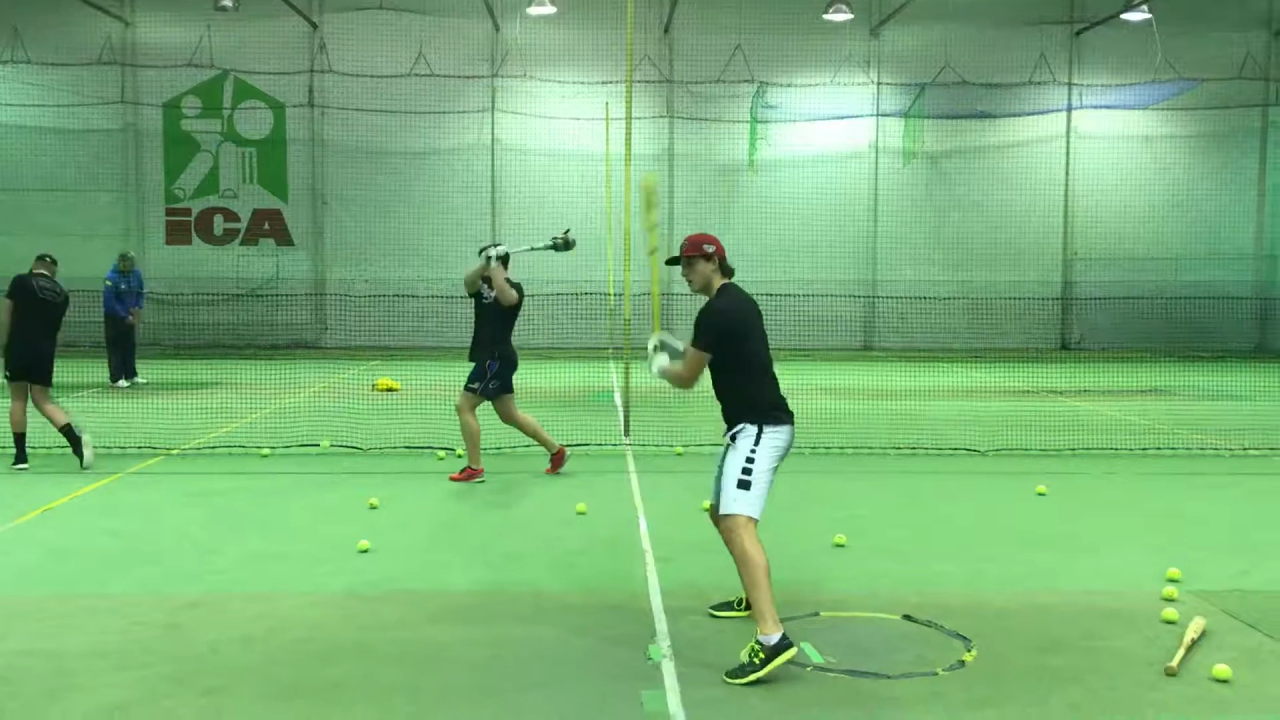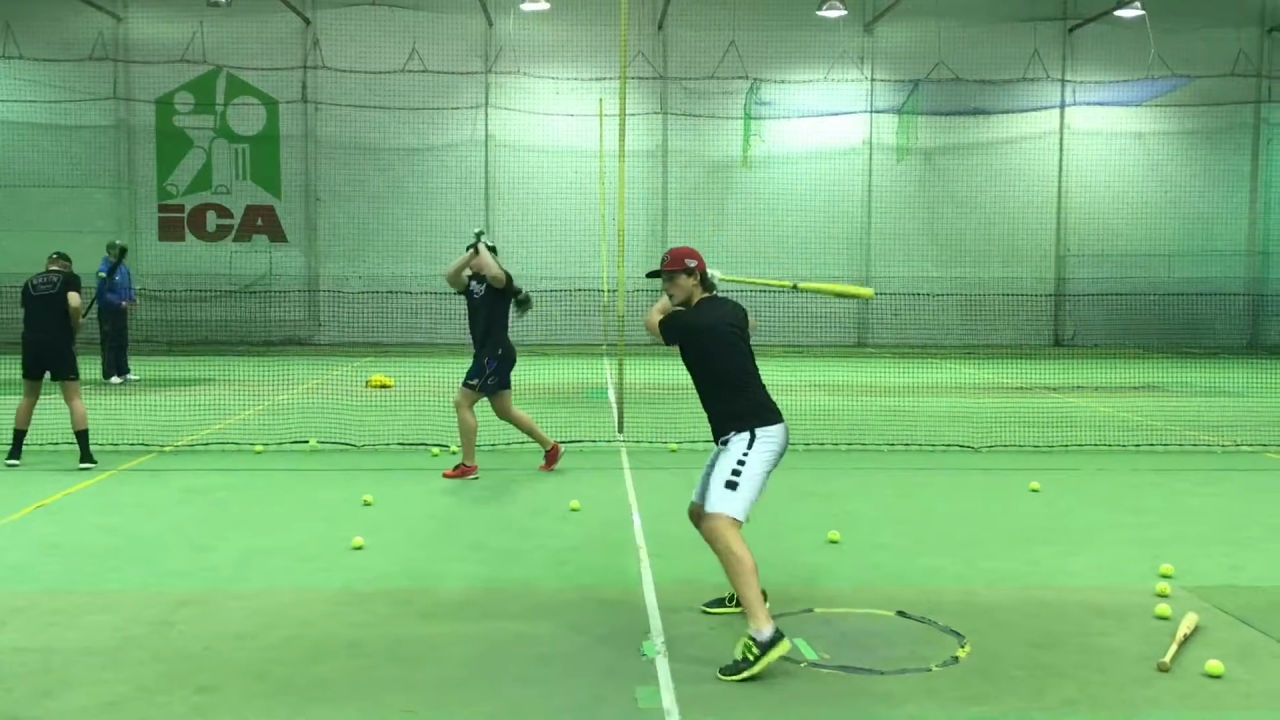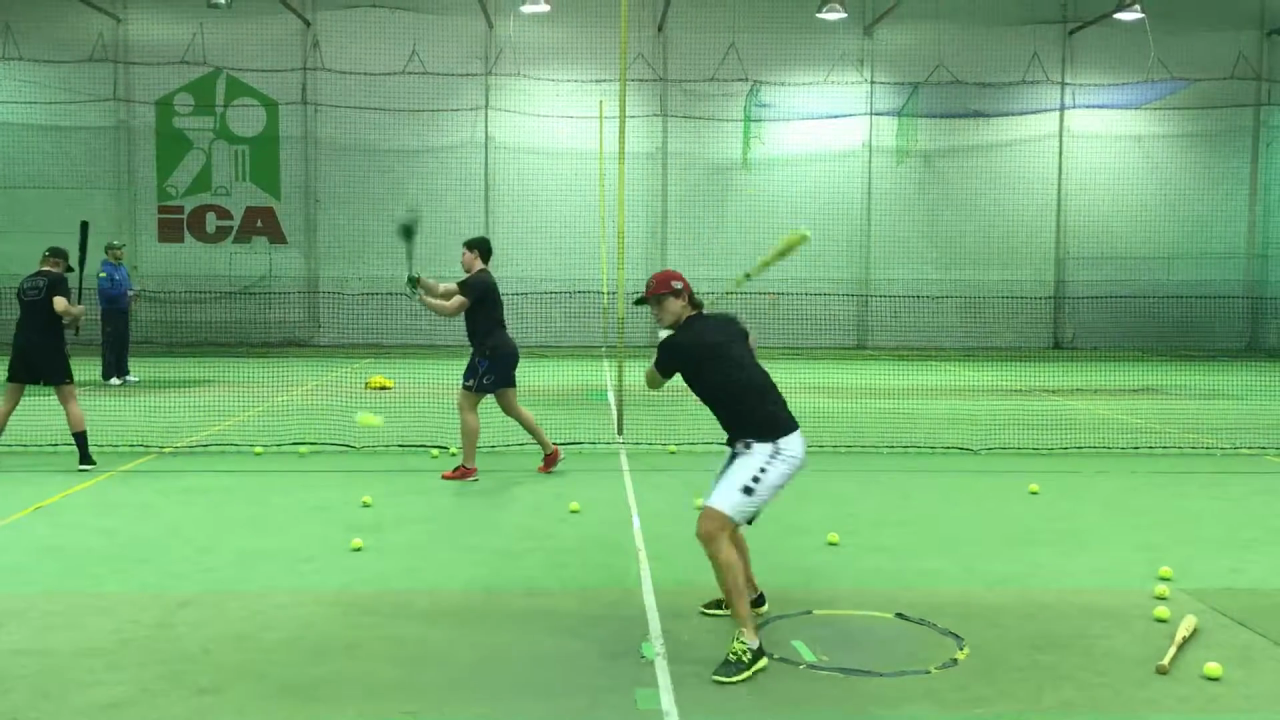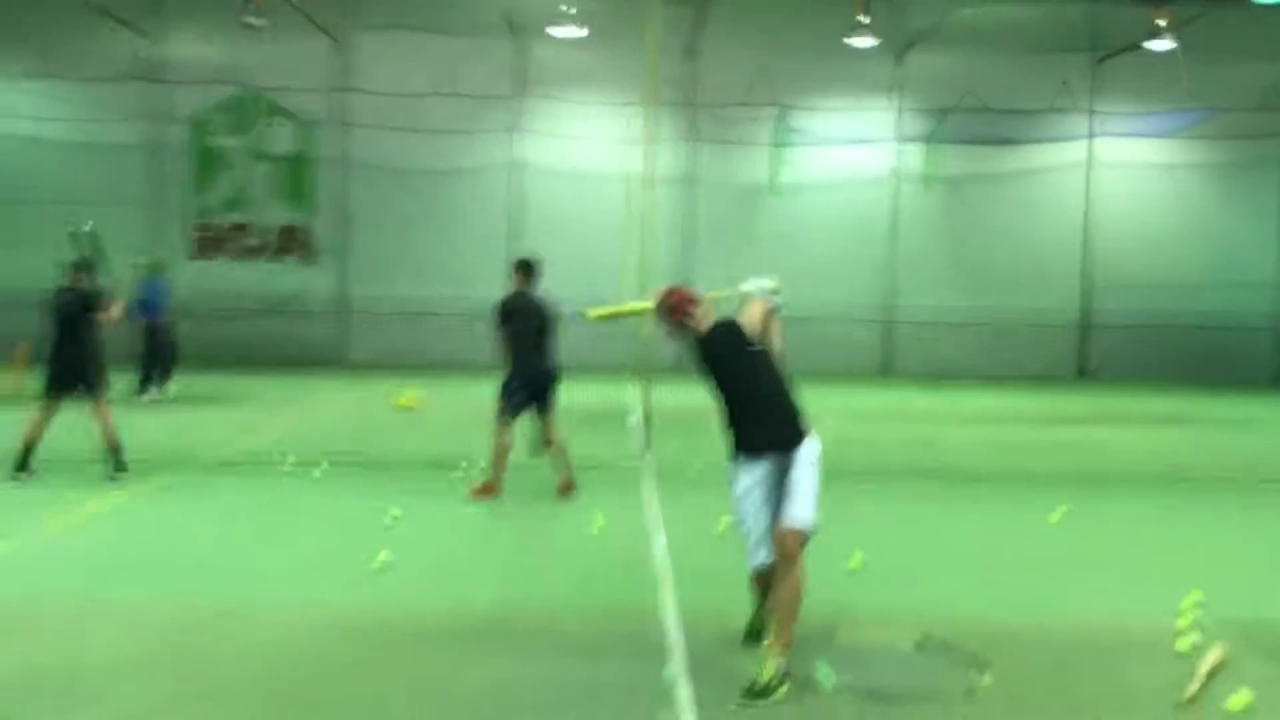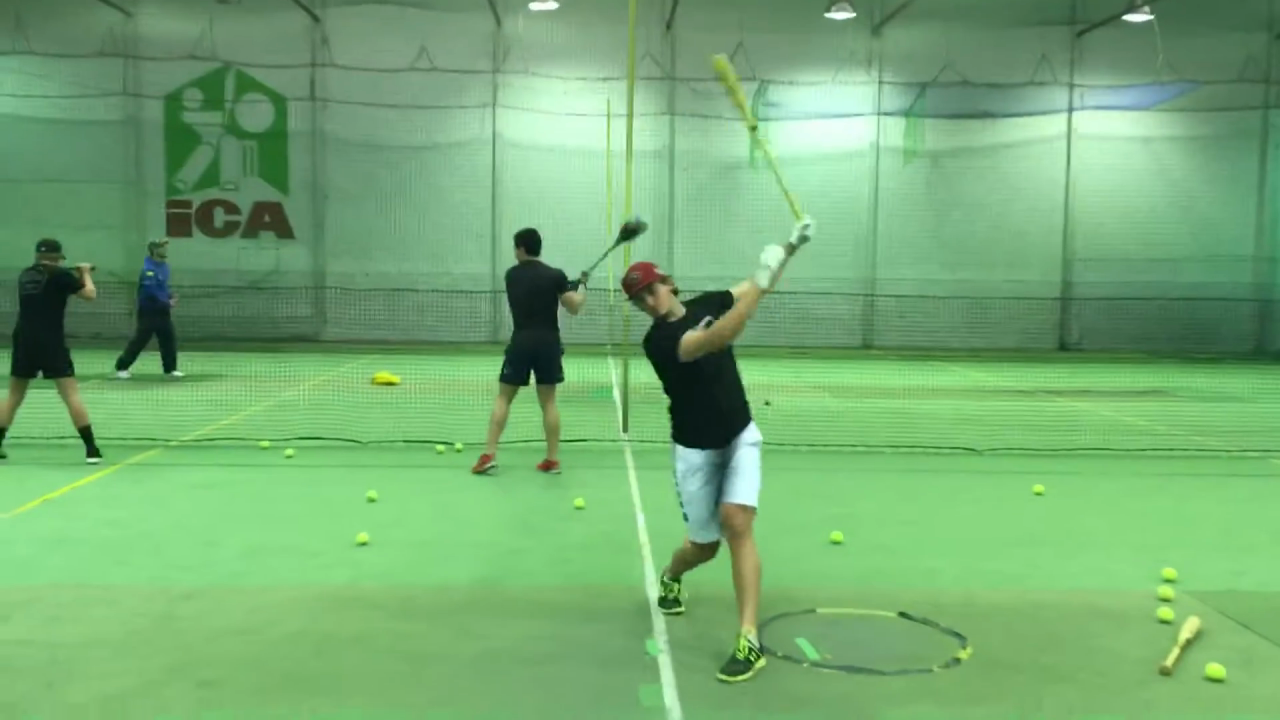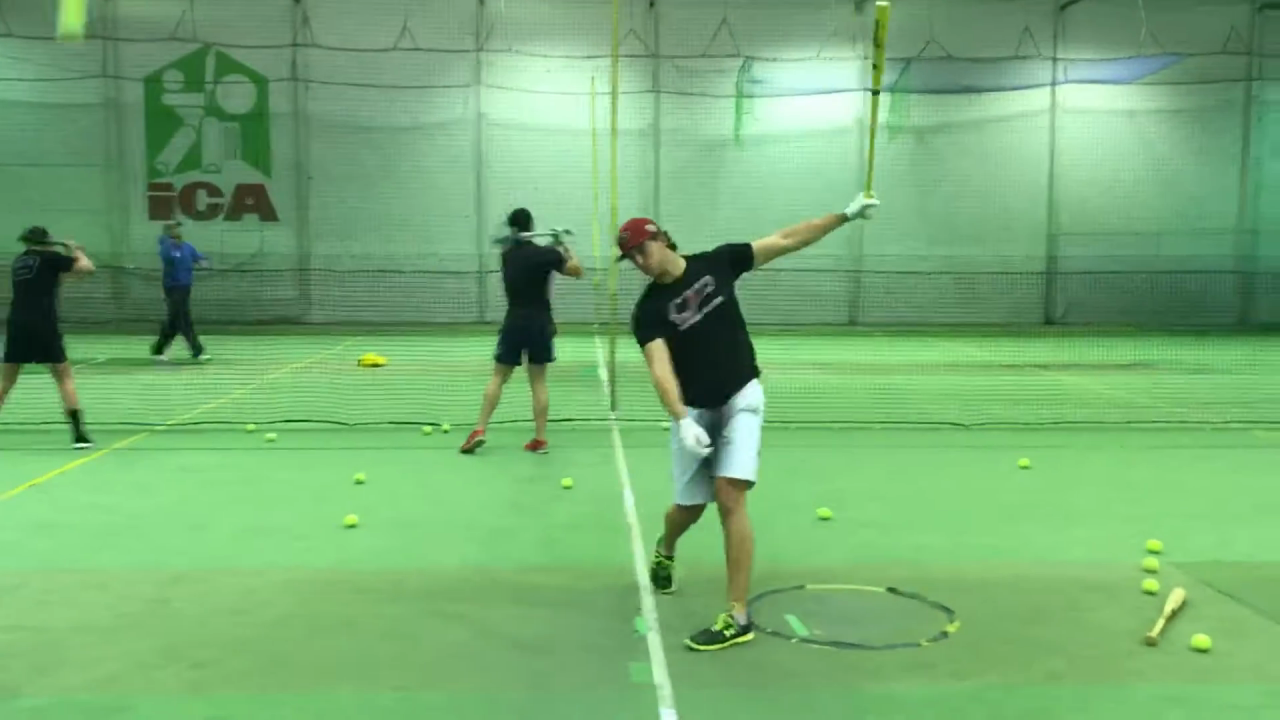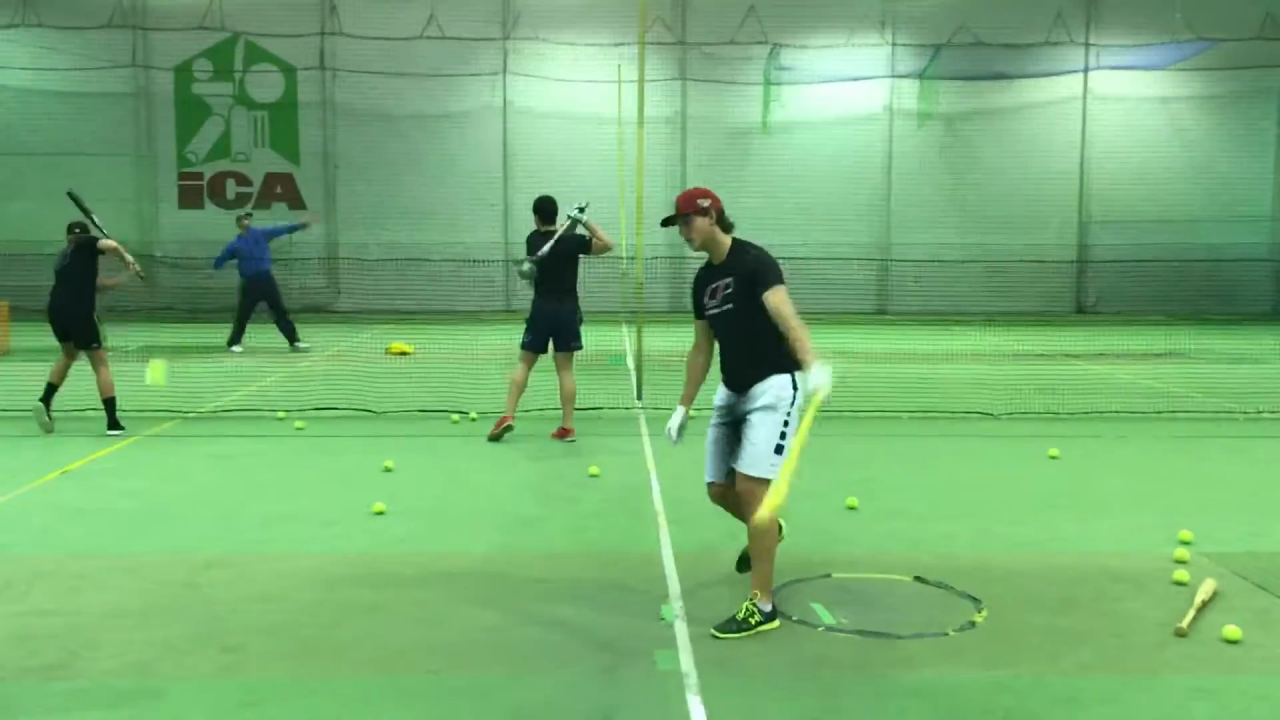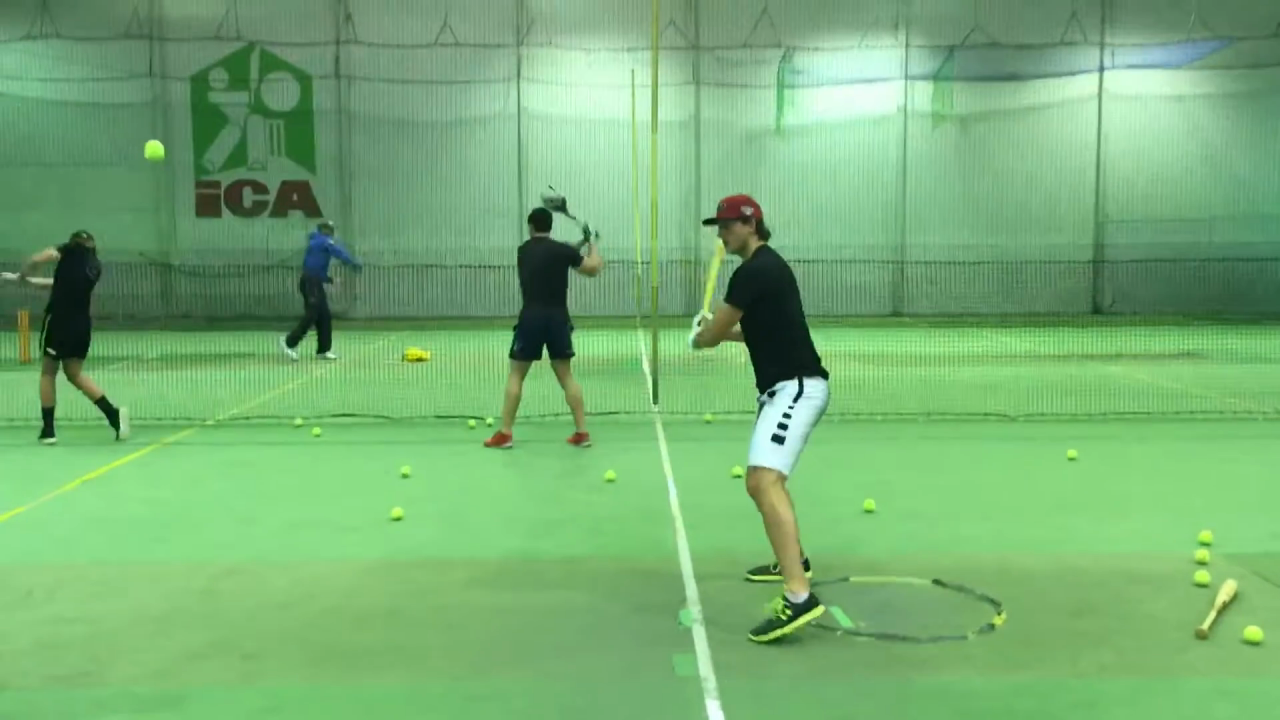
dt=0.5s
person 1, frame 1
left shoulder: (717, 310)
right shoulder: (738, 301)
left elbow: (686, 378)
left wrist: (663, 365)
right wrist: (678, 353)
left hip: (760, 430)
right hip: (753, 426)
left knee: (737, 525)
right knee: (721, 514)
left ankle: (772, 639)
right ankle: (755, 596)
person 1, frame 2
left shoulder: (689, 323)
right shoulder: (730, 309)
left elbow: (652, 321)
left wrist: (671, 301)
right wrist: (683, 298)
left hip: (752, 435)
right hip: (744, 433)
left knee: (719, 526)
right knee: (701, 512)
left ankle: (764, 634)
right ankle: (748, 592)
person 1, frame 3
left shoulder: (674, 345)
right shoulder: (724, 324)
left elbow: (652, 381)
right elbow: (744, 342)
left hip: (774, 445)
right hip: (752, 444)
left knee: (711, 524)
right knee: (715, 525)
left ankle: (749, 640)
right ankle: (747, 594)
person 1, frame 4
left shoulder: (725, 337)
right shoulder: (718, 341)
left elbow: (770, 344)
right elbow: (757, 311)
left wrist: (766, 303)
right wrist: (757, 295)
left hip: (797, 446)
right hip: (757, 459)
left knee: (788, 544)
right knee: (766, 564)
left ankle: (776, 663)
right ankle: (763, 608)
person 1, frame 5
left shoulder: (705, 305)
right shoulder: (656, 340)
left elbow: (755, 287)
right elbow: (715, 341)
left wrist: (792, 246)
right wrist: (758, 286)
left hip: (739, 436)
right hip: (694, 449)
left knee: (737, 524)
right knee: (705, 544)
left ankle: (749, 639)
right ankle: (670, 578)
person 1, frame 6
left shoulder: (718, 262)
right shoulder: (648, 310)
left elbow: (785, 241)
right elbow: (660, 370)
left wrist: (845, 215)
right wrist: (683, 421)
left hip: (740, 399)
right hip: (695, 411)
left knee: (729, 498)
right knee: (690, 505)
left ankle: (738, 616)
right ankle: (665, 551)
person 1, frame 7
left shoulder: (754, 261)
right shoulder: (703, 279)
left elbow: (785, 314)
right elbow: (702, 346)
left wrist: (812, 363)
right wrist: (683, 405)
left hip: (774, 386)
right hip: (732, 390)
left knee: (750, 487)
right knee: (720, 489)
left ankle: (763, 605)
right ankle: (764, 535)
person 1, frame 8
left shoulder: (754, 271)
right shoulder: (765, 266)
left elbow: (715, 333)
left wrist: (698, 335)
right wrist: (716, 326)
left hip: (795, 387)
right hip: (787, 386)
left knee: (761, 480)
right knee: (769, 476)
left ankle: (797, 596)
right ankle: (793, 559)
person 2, frame 1
left shoulder: (513, 289)
right shoulder: (480, 283)
left elbow: (506, 298)
right elbow: (468, 279)
left wrist: (494, 263)
right wrist: (488, 260)
left hip: (497, 357)
right hip: (489, 358)
left knee: (464, 406)
right knee: (509, 414)
left ankle: (474, 469)
right ankle: (556, 450)
person 2, frame 2
left shoulder: (501, 280)
right shoulder: (470, 282)
left elbow: (496, 275)
right elbow: (450, 276)
left wrist: (482, 247)
right wrist: (473, 251)
left hip: (496, 353)
right hip: (489, 354)
left knee: (462, 402)
right knee: (504, 410)
left ankle: (468, 465)
right ankle: (551, 447)
person 2, frame 3
left shoulder: (478, 281)
right shoulder: (476, 281)
left elbow: (450, 309)
right elbow: (442, 289)
left wrist: (422, 298)
right wrist: (421, 282)
left hip: (491, 352)
right hip: (503, 350)
left knee: (466, 404)
right knee: (511, 406)
left ankle: (468, 467)
right ankle: (550, 450)
person 2, frame 4
left shoulder: (510, 304)
right shoulder: (541, 307)
left elbow: (504, 339)
right elbow: (548, 342)
left wrist: (510, 368)
left hip: (523, 372)
right hip: (544, 371)
left knee: (504, 424)
right knee: (547, 425)
left ankle: (493, 484)
right ankle: (567, 481)
person 2, frame 5
left shoulder: (511, 275)
right shoulder: (554, 276)
right elbow: (574, 307)
left wrist: (565, 286)
right wrist: (581, 287)
left hip: (521, 343)
right hip: (549, 344)
left knee: (503, 398)
right knee: (548, 402)
left ankle: (489, 454)
right ankle: (552, 459)
person 2, frame 6
left shoulder: (508, 253)
right shoulder: (546, 255)
right elbow: (578, 271)
left wrist: (554, 246)
right wrist: (564, 248)
left hip: (514, 322)
right hip: (540, 323)
left knee: (498, 376)
right knee: (538, 381)
left ankle: (479, 430)
right ankle: (540, 439)
person 2, frame 7
left shoulder: (533, 240)
right shoulder: (572, 241)
right elbow: (607, 245)
left wrist: (573, 223)
right wrist: (584, 221)
left hip: (541, 310)
right hip: (567, 311)
left knee: (524, 363)
right knee: (565, 369)
left ankle: (508, 415)
right ankle: (567, 427)
person 2, frame 8
left shoulder: (523, 250)
right shoulder: (562, 250)
right elbow: (593, 269)
left wrist: (580, 244)
right wrist: (590, 243)
left hip: (530, 319)
right hip: (557, 319)
left knee: (516, 375)
right knee: (566, 377)
left ankle: (505, 433)
right ankle: (582, 432)
person 3, frame 1
left shoulder: (21, 280)
right shoulder: (61, 293)
left elbow: (5, 313)
left wrist: (6, 339)
left hip: (18, 345)
right hip: (45, 349)
left knee: (18, 400)
right knee: (44, 403)
left ankle: (21, 455)
right ankle: (76, 442)
person 3, frame 2
left shoulder: (30, 283)
right shoulder: (70, 278)
left elbow: (30, 312)
right elbow: (74, 305)
right wrist: (76, 325)
left hip: (31, 342)
right hip: (60, 343)
left knee: (29, 398)
right knee: (74, 398)
left ankle: (15, 451)
right ankle: (85, 454)
person 3, frame 3
left shoulder: (25, 283)
right shoulder: (57, 279)
right elbow: (60, 308)
left wrist: (66, 322)
right wrist: (76, 312)
left hip: (22, 347)
right hip: (50, 348)
right knee: (70, 402)
right ankle: (84, 456)
person 3, frame 4
left shoulder: (59, 295)
right shoulder: (88, 295)
right elbow: (108, 317)
left wrist: (107, 308)
right wrist: (117, 307)
left hip: (62, 359)
right hip: (85, 358)
left knee: (44, 412)
right knee: (102, 411)
left ankle: (22, 465)
right ankle: (117, 464)
person 3, frame 5
left shoulder: (26, 275)
right shoulder: (59, 274)
right elbow: (91, 294)
left wrist: (74, 277)
right wrist: (85, 274)
left hip: (23, 340)
right hip: (50, 341)
right knee: (71, 394)
right ankle: (91, 449)
person 3, frame 6
left shoulder: (18, 262)
right shoulder: (50, 257)
right elbow: (88, 268)
left wrist: (64, 263)
right wrist: (75, 252)
right hip: (44, 326)
right knee: (65, 379)
right ankle: (79, 434)
person 3, frame 7
left shoulder: (64, 256)
right shoulder: (85, 245)
left elbow: (97, 284)
right elbow: (110, 245)
left wrist: (127, 275)
right wrist: (126, 257)
left hip: (56, 309)
right hip: (80, 312)
left knee: (68, 355)
right knee: (101, 365)
left ankle: (45, 402)
right ankle: (113, 422)
person 3, frame 8
left shoulder: (75, 249)
right shoulder: (94, 265)
left elbow: (40, 258)
left wrist: (22, 275)
right wrist: (29, 280)
left hip: (58, 319)
right hip: (81, 323)
left knee: (48, 373)
right knee: (76, 374)
left ankle: (48, 429)
right ankle: (113, 414)
